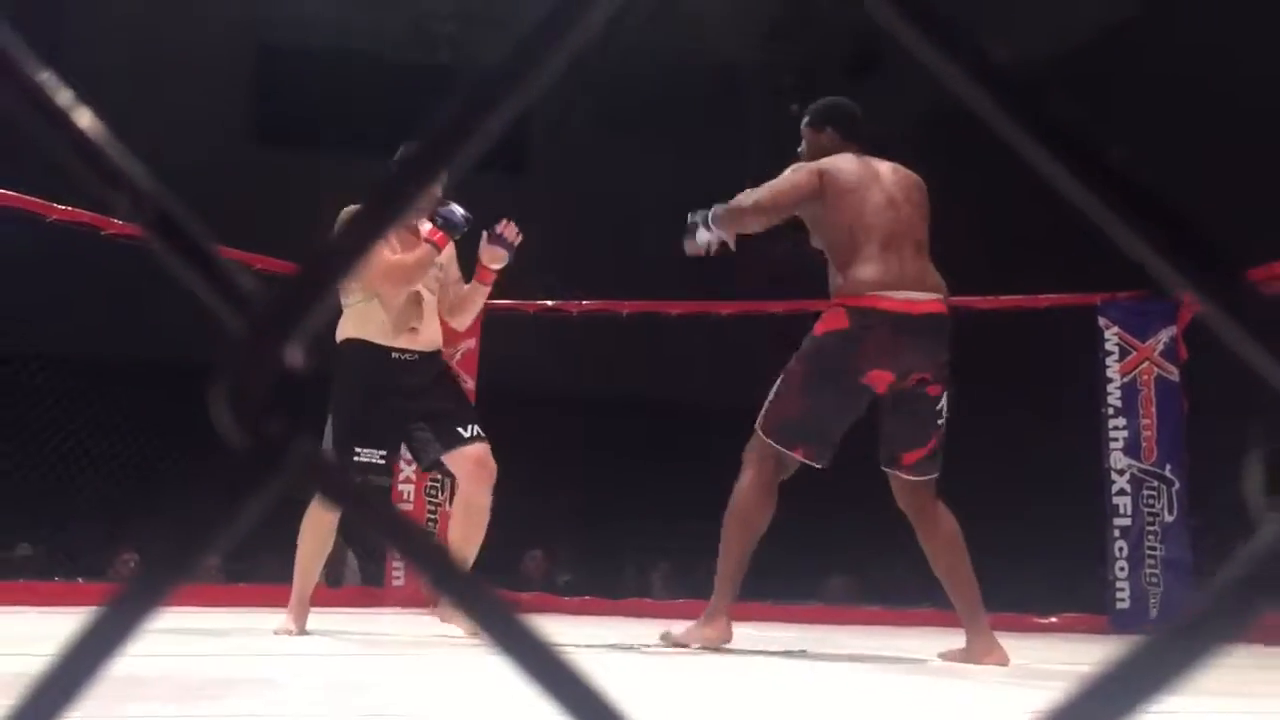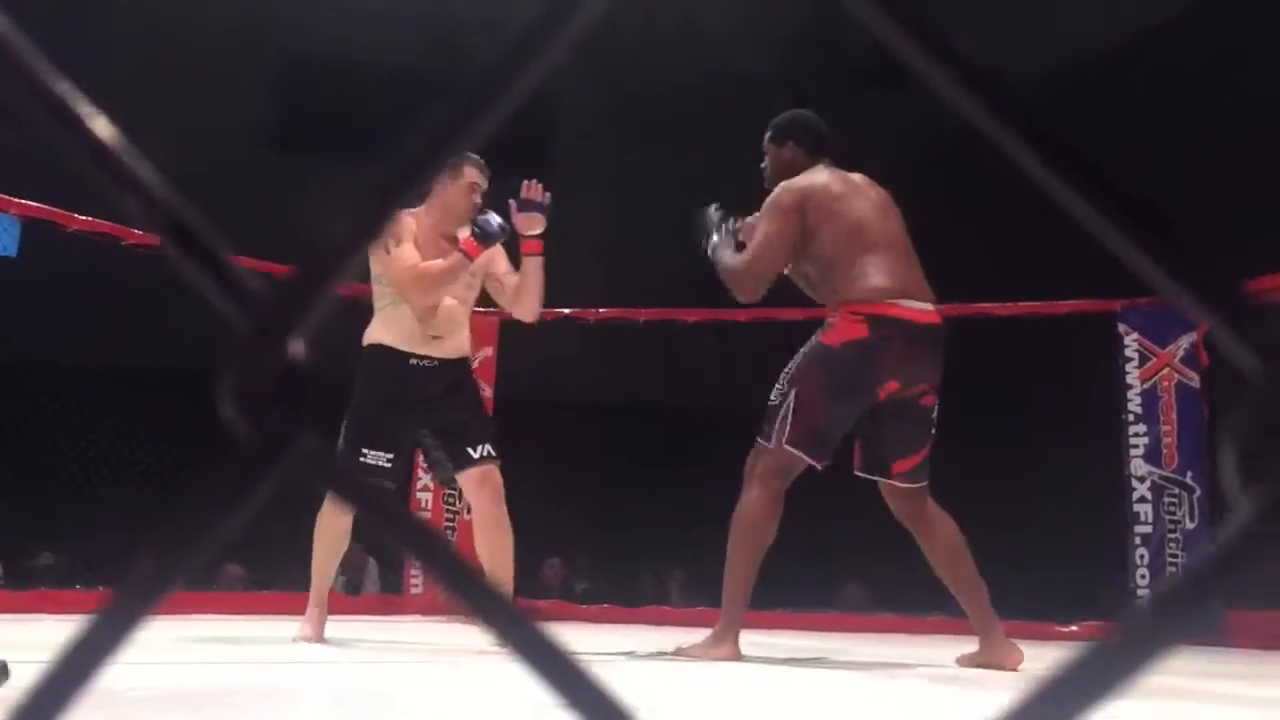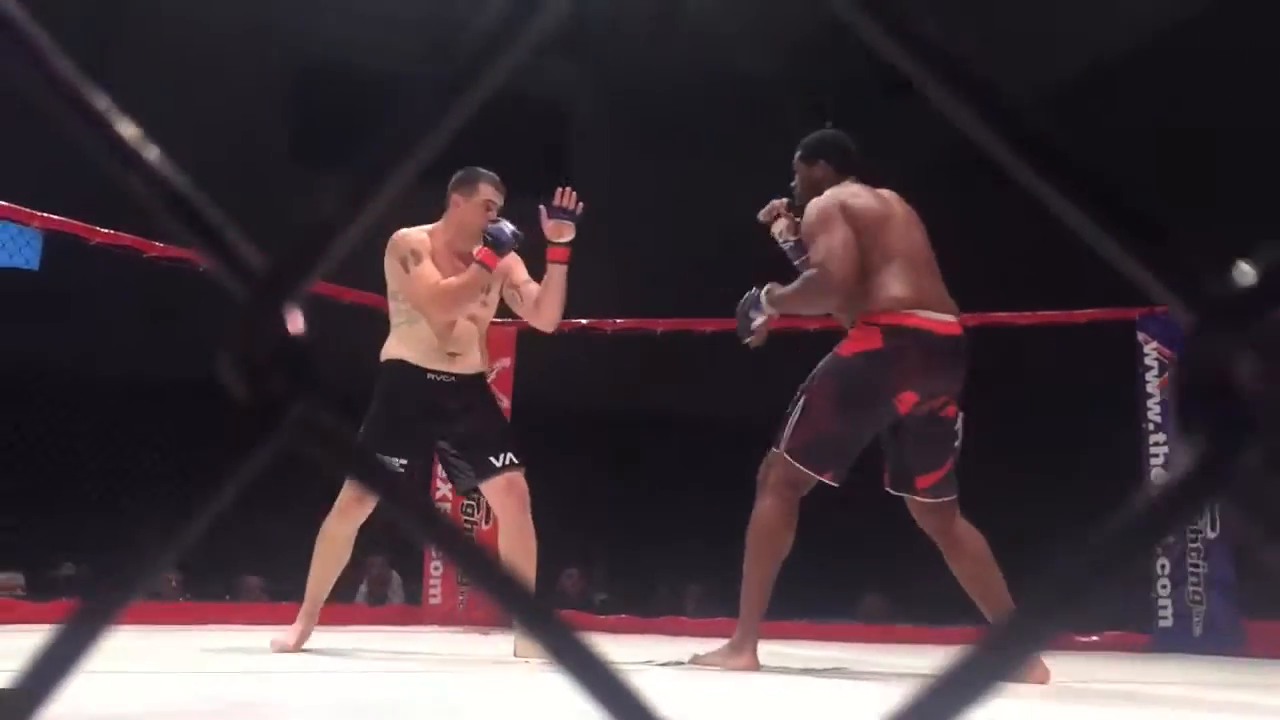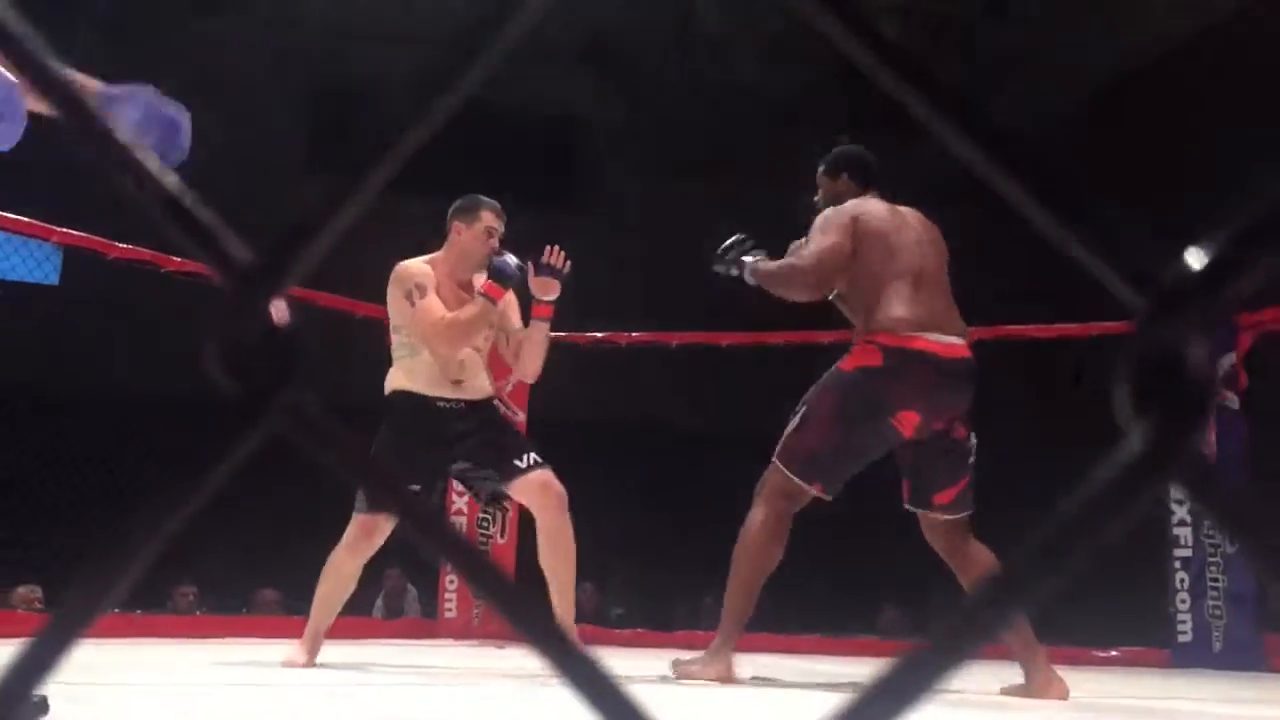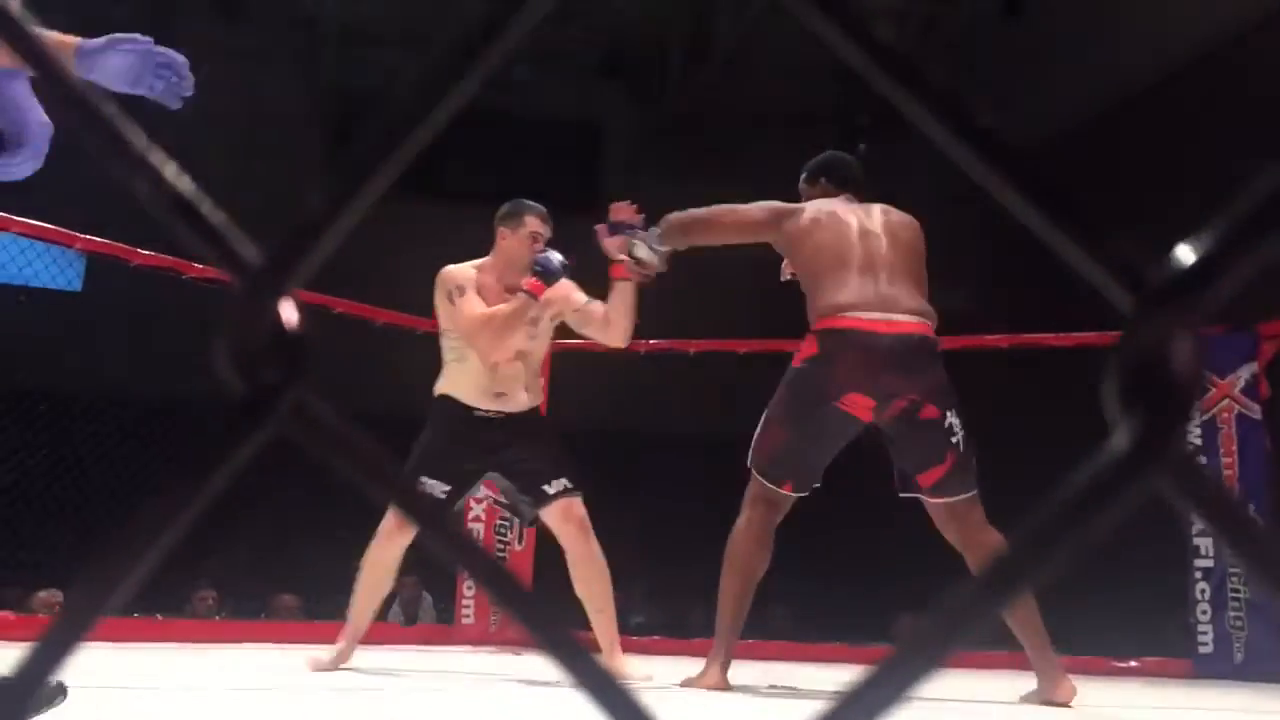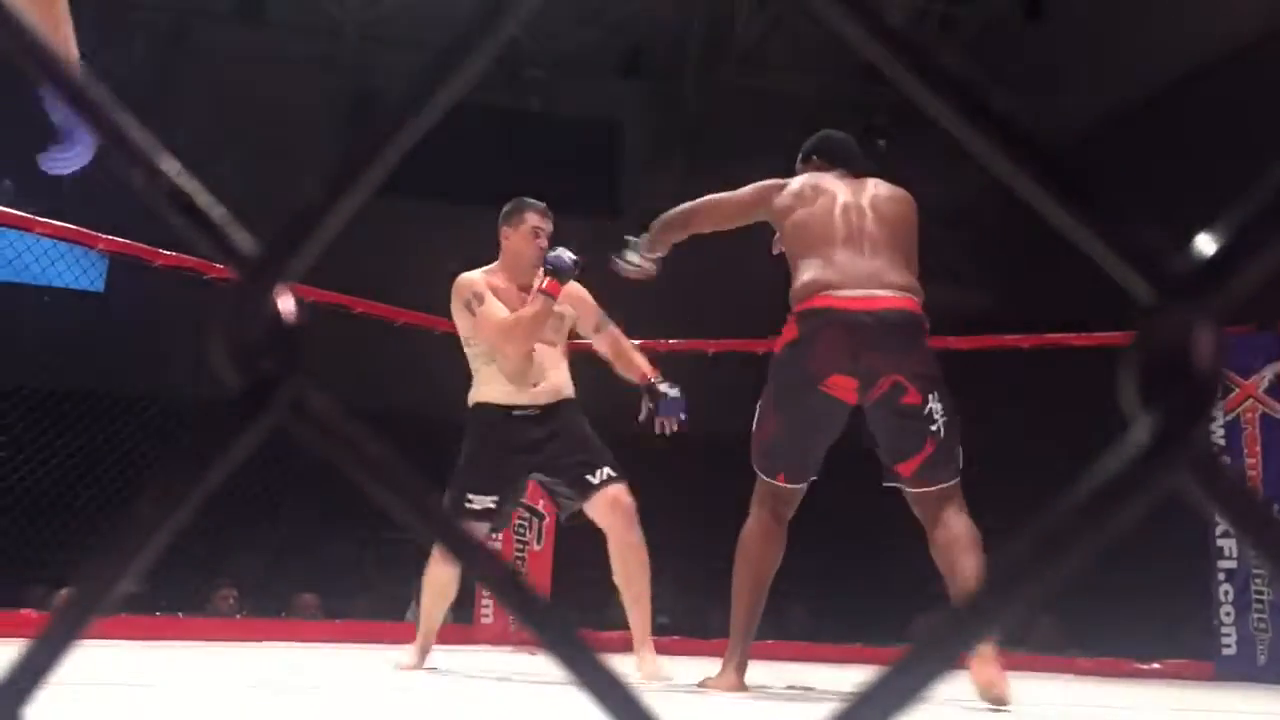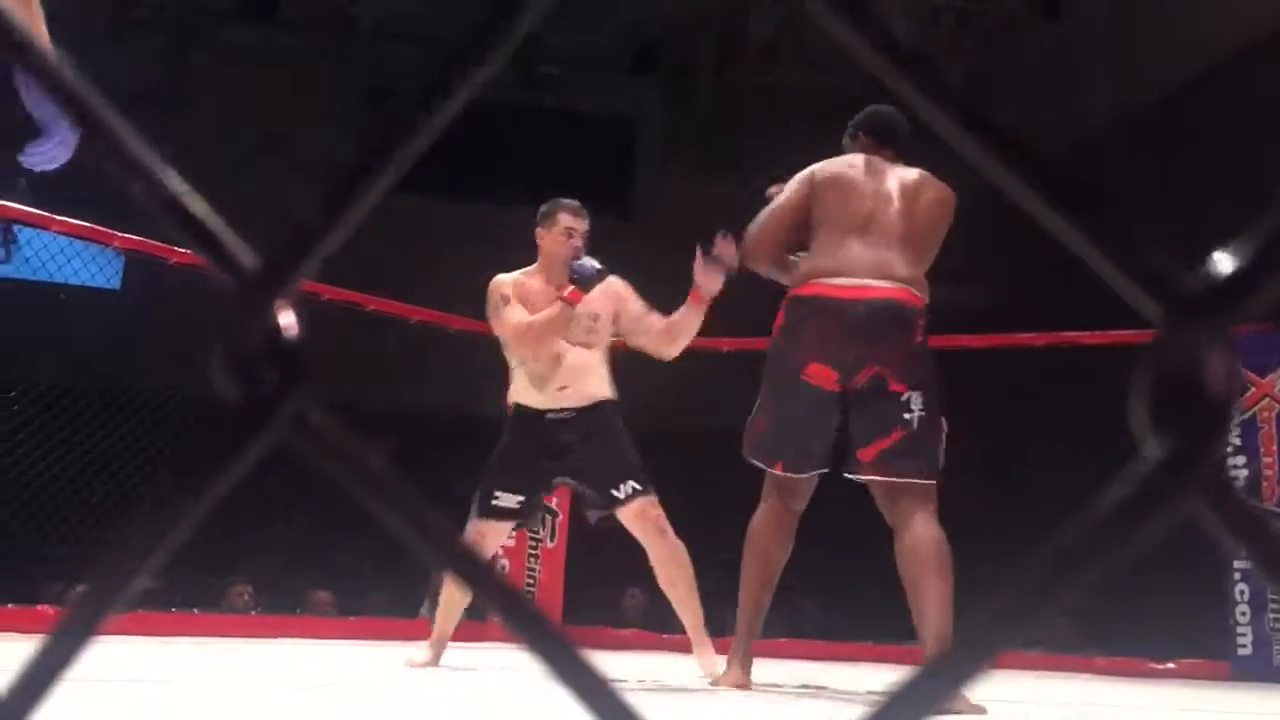
dt=0.2s
person 1, frame 1
left shoulder: (816, 173)
right shoulder: (911, 183)
left elbow: (750, 212)
left wrist: (708, 223)
left hip: (861, 323)
right hip: (927, 326)
left knee: (763, 462)
right knee: (917, 491)
left ankle: (715, 617)
right ankle: (981, 637)
person 1, frame 2
left shoulder: (794, 193)
right shoulder: (871, 192)
left elbow: (747, 284)
left wrist: (720, 243)
right wrist: (786, 252)
left hip: (865, 333)
right hip: (922, 335)
left knee: (766, 472)
right knee: (909, 498)
left ankle: (725, 635)
right ankle: (995, 640)
person 1, frame 3
left shoulder: (827, 206)
right shoulder: (895, 206)
left elbow: (835, 283)
left wrist: (767, 301)
right wrist: (796, 244)
left hip: (887, 345)
right hip: (943, 350)
left knee: (779, 481)
right knee: (938, 512)
left ankle: (742, 644)
person 1, frame 4
left shoulder: (842, 217)
right shoulder: (922, 226)
left elbow: (807, 281)
left wrist: (752, 265)
right wrist: (833, 285)
left hip: (891, 365)
right hip: (952, 372)
left knee: (775, 494)
right knee: (950, 534)
left ankle: (721, 651)
right ankle: (1039, 670)
person 1, frame 5
left shoulder: (793, 217)
right shoulder: (904, 225)
left elbow: (693, 224)
left wrist: (651, 240)
left hip: (839, 352)
right hip: (915, 355)
left knee: (761, 506)
right knee: (965, 523)
left ankle: (716, 665)
right ankle: (1050, 671)
person 1, frame 6
left shoulder: (785, 192)
right shoulder: (900, 200)
left elbow: (684, 218)
left wrist: (644, 249)
left hip: (821, 332)
right hip: (900, 331)
left knee: (772, 503)
right knee: (941, 504)
left ankle: (732, 666)
right ankle: (983, 651)
person 1, frame 7
left shoulder: (822, 173)
right shoulder: (938, 194)
left elbow: (759, 249)
left hip: (816, 320)
right hip: (894, 324)
left knee: (784, 493)
right knee: (912, 507)
left ankle: (738, 662)
person 2, frame 1
left shoulder: (437, 237)
left elbow: (457, 317)
right elbow: (392, 282)
left wrist: (489, 267)
right wrist: (440, 238)
left hip: (428, 367)
right hip: (369, 364)
left knee: (480, 470)
right ankle: (298, 608)
person 2, frame 2
left shoulder: (482, 243)
right shoulder: (394, 226)
left elbow: (527, 310)
right elbow: (417, 287)
left wrist: (532, 239)
right wrist: (472, 248)
left hip: (451, 376)
right hip: (392, 369)
left knee: (487, 488)
right ankle: (316, 609)
person 2, frame 3
left shoulder: (500, 257)
right shoulder: (409, 243)
left elbow: (544, 319)
right elbow: (439, 304)
left wrist: (559, 247)
right wrist: (489, 260)
left hip: (468, 390)
right hip: (407, 384)
left knee: (513, 496)
right knee: (354, 502)
left ankle: (527, 628)
right ankle: (306, 618)
person 2, frame 4
left shoulder: (497, 289)
right shoulder: (412, 276)
left elbow: (527, 369)
right elbow: (446, 339)
left wrist: (545, 300)
right wrist: (494, 291)
left hip: (477, 414)
right hip: (415, 414)
left knee: (550, 497)
right knee: (366, 532)
left ankle: (566, 633)
right ankle: (311, 640)
person 2, frame 5
left shoulder: (555, 289)
right shoulder: (456, 279)
left elbow: (615, 331)
right elbow: (486, 337)
left wrist: (622, 265)
right wrist: (536, 288)
left hip: (522, 424)
right hip: (459, 419)
left knee: (575, 523)
right knee: (397, 526)
left ankle: (612, 651)
right ankle: (348, 639)
person 2, frame 6
left shoulder: (567, 288)
right shoulder: (472, 286)
left elbow: (614, 346)
right elbow: (509, 339)
left wrist: (652, 384)
right wrist: (551, 288)
left hip: (559, 418)
right hip: (497, 423)
left knee: (620, 512)
left ankle: (643, 647)
right ankle: (423, 644)
person 2, frame 7
left shoulder: (609, 290)
right shoulder: (507, 288)
left elbow: (667, 341)
right elbow: (525, 343)
left wrist: (702, 292)
right wrist: (572, 295)
left hip: (595, 420)
right hip: (532, 426)
left knee: (652, 524)
right knee: (479, 539)
left ankle: (703, 644)
right ankle: (437, 643)
